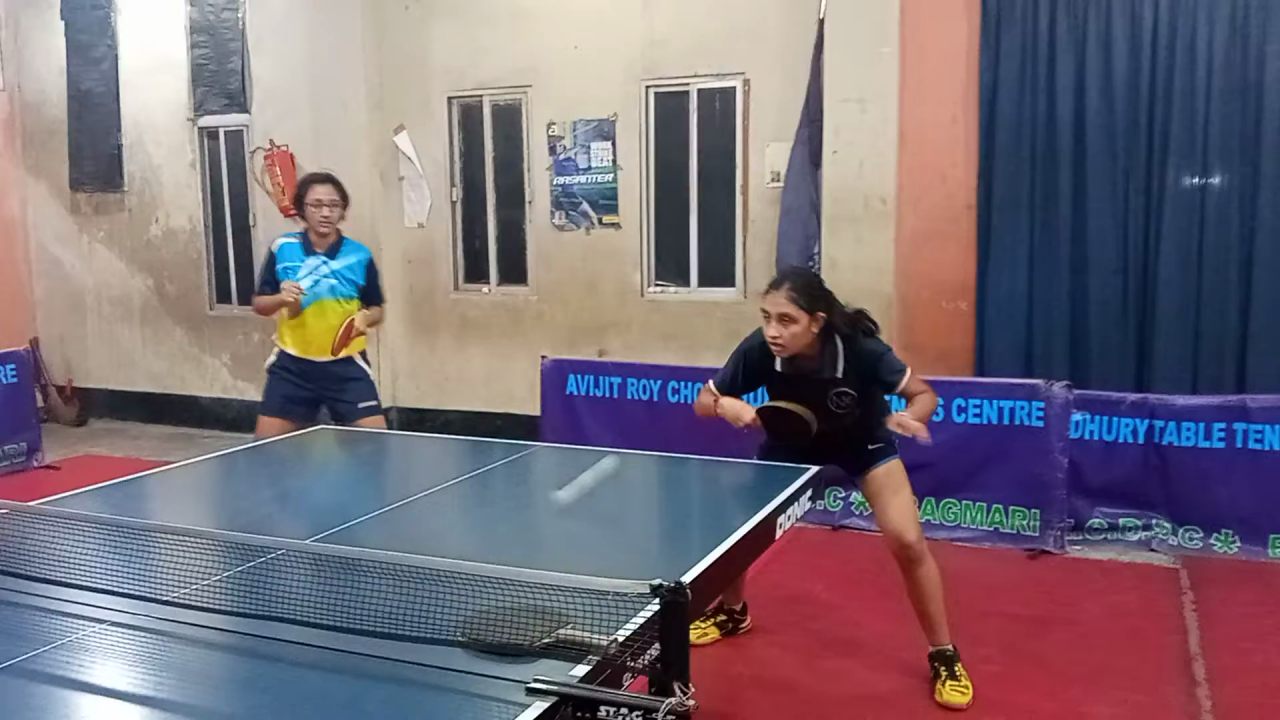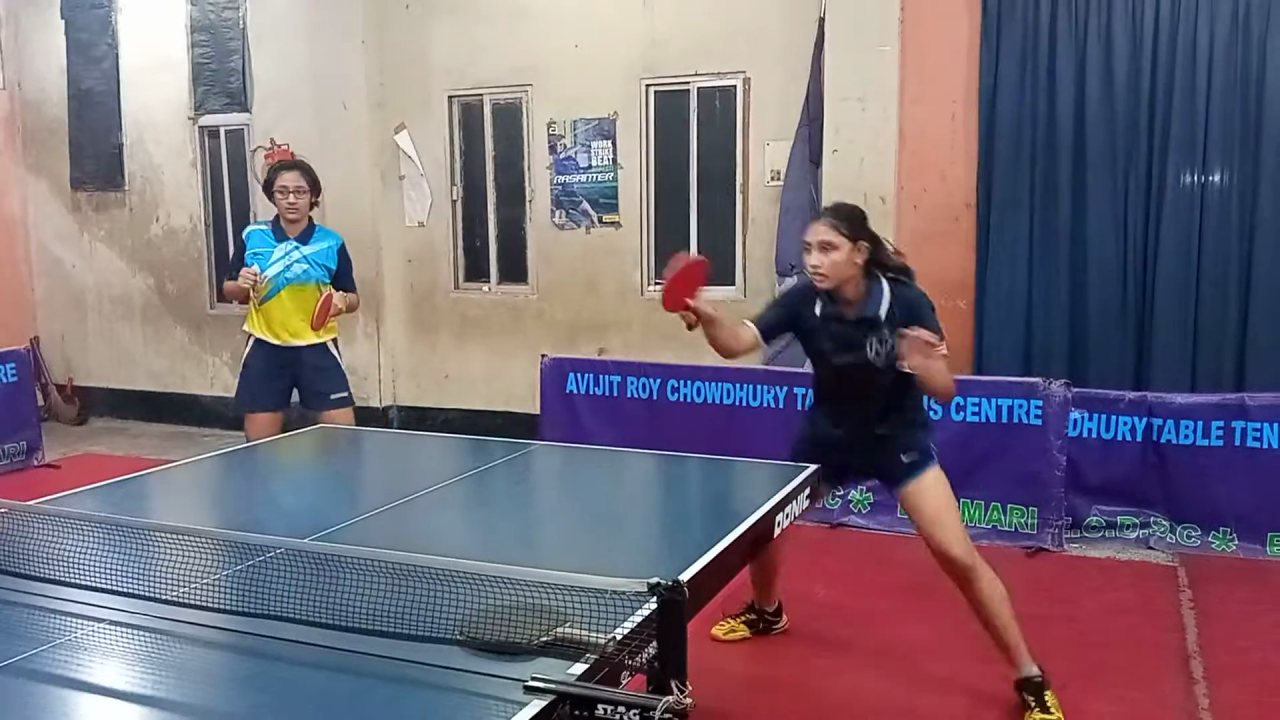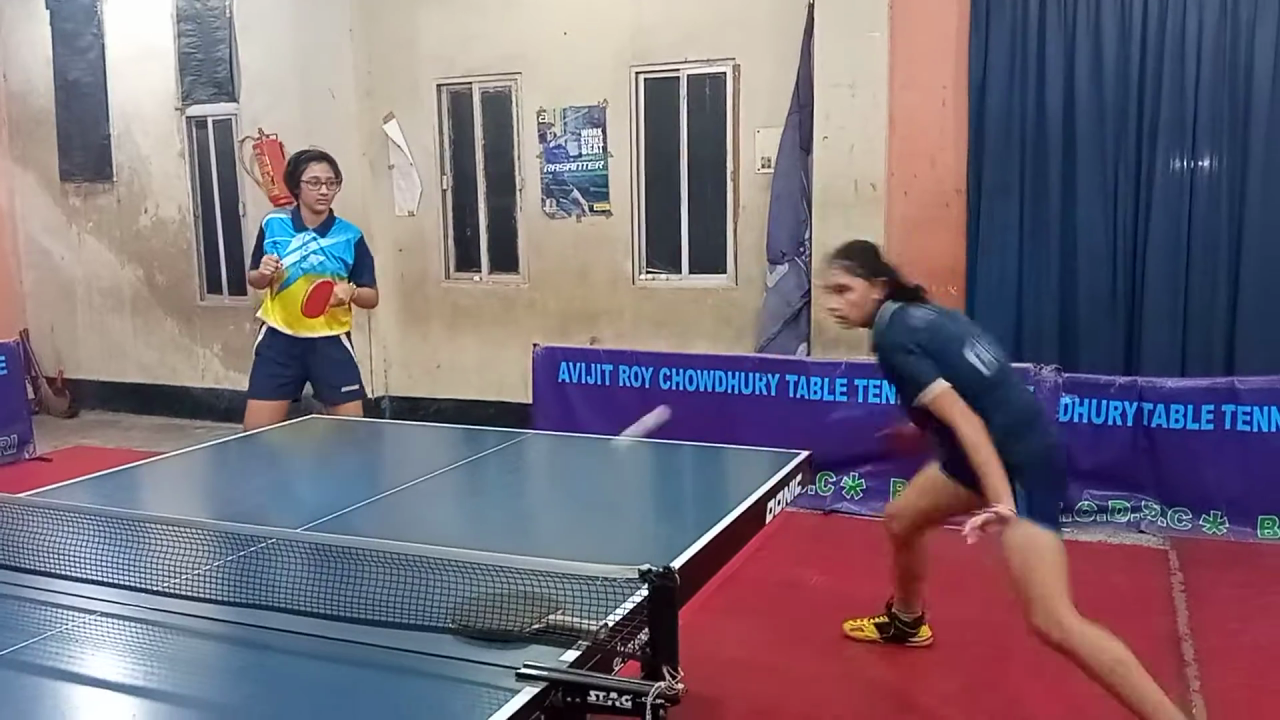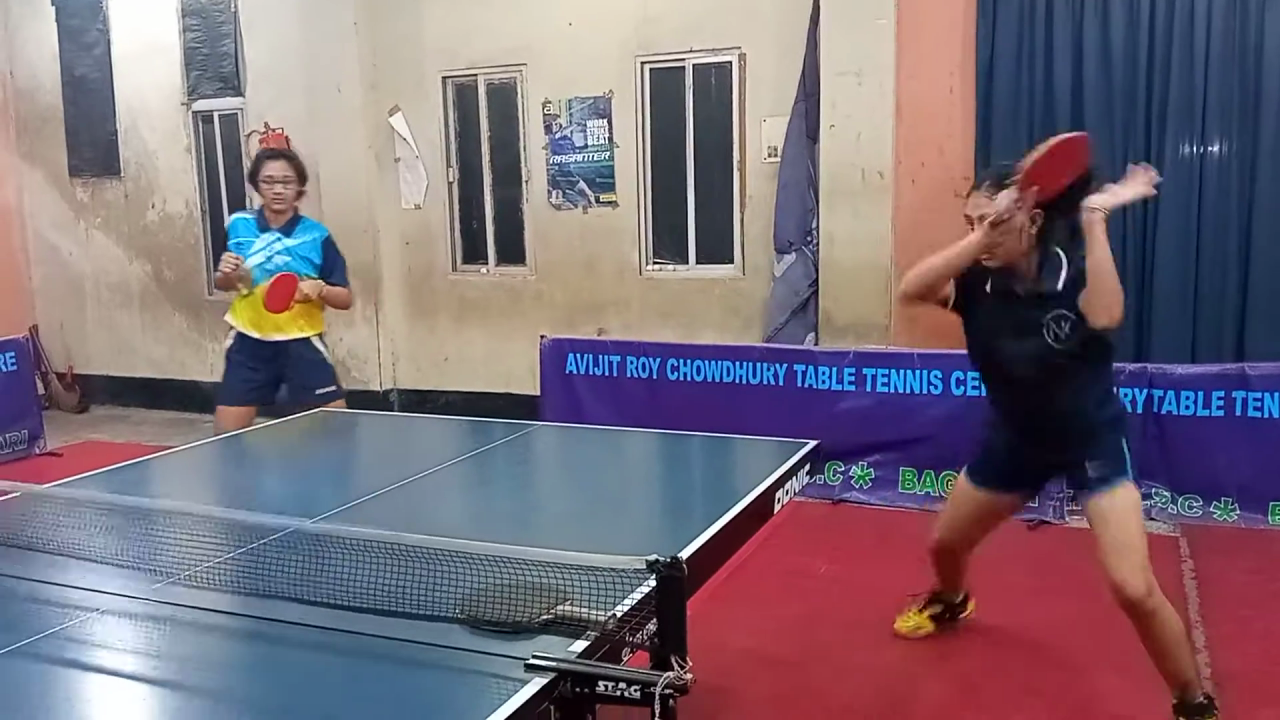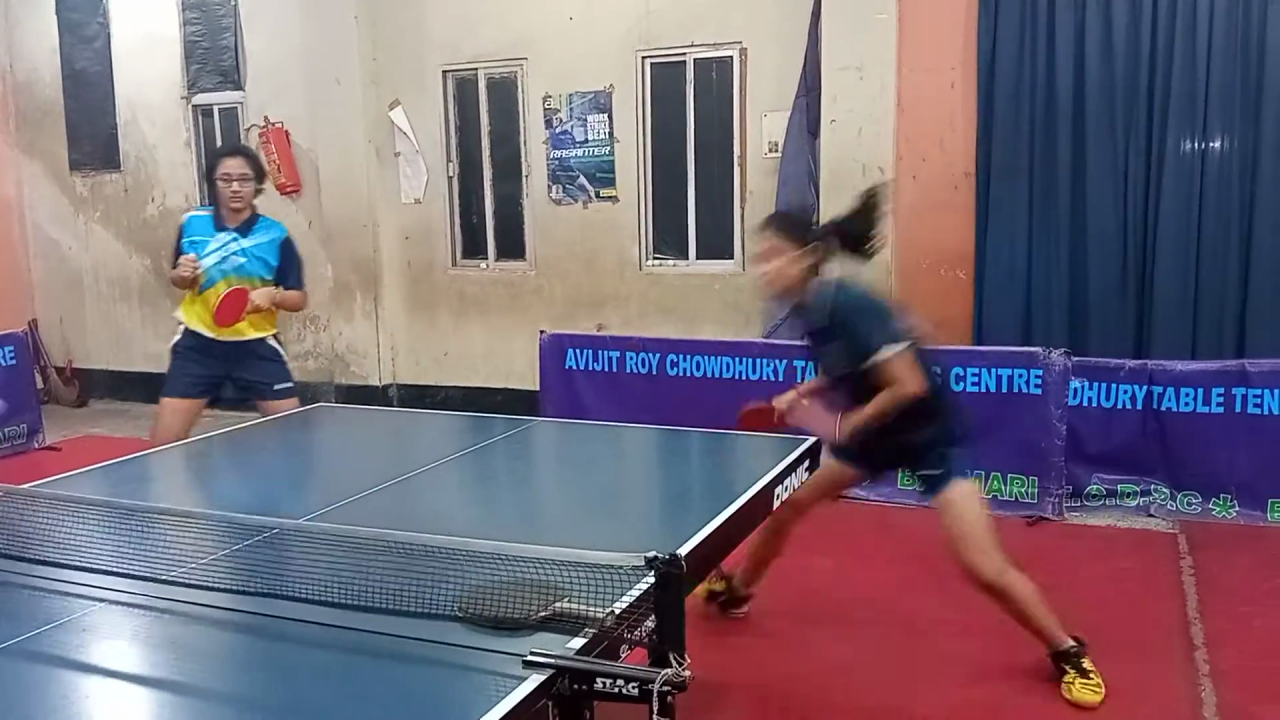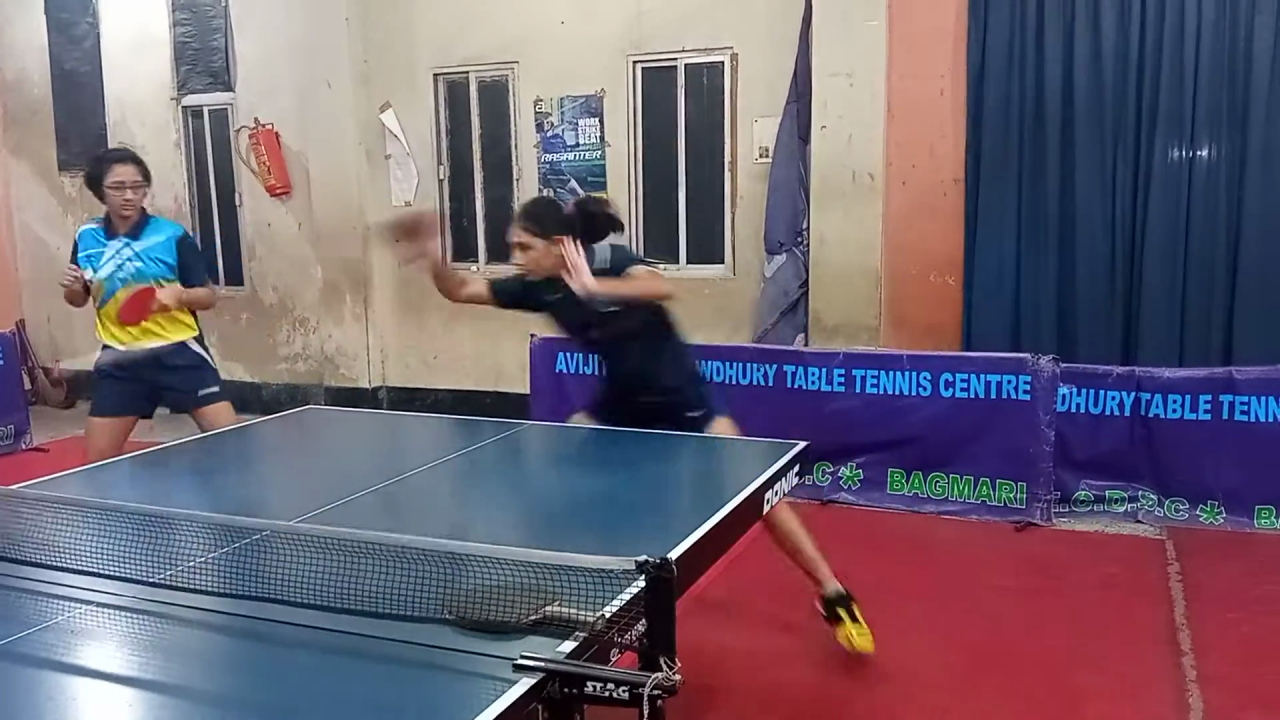
dt=0.4s
person 1, frame 1
left shoulder: (862, 349)
right shoulder: (758, 351)
left elbow: (923, 393)
right elbow: (706, 401)
left wrist: (911, 417)
right wrist: (726, 408)
left hip: (865, 442)
right hip: (793, 442)
left knee: (907, 541)
left ankle: (944, 655)
right ankle: (731, 611)
person 1, frame 2
left shoulder: (906, 301)
right shoulder: (802, 302)
left elbow: (944, 390)
right elbow: (737, 342)
left wrist: (925, 365)
right wrist: (706, 318)
left hip: (900, 441)
right hip: (827, 440)
left knee: (958, 557)
right ankle: (765, 611)
person 1, frame 3
left shoulder: (893, 337)
right shoulder: (915, 320)
left elbow: (967, 422)
left wrist: (1002, 505)
right wrist: (920, 428)
left hip: (1023, 464)
right hip: (998, 454)
left knee: (1054, 626)
right knee: (900, 522)
right ankle: (906, 620)
person 1, frame 4
left shoulder: (1078, 267)
right shoulder: (974, 279)
left elbow: (1105, 317)
right elbow: (911, 293)
left wrist: (1094, 218)
right wrist: (977, 241)
left hip: (1093, 445)
right hip: (1015, 442)
left knee: (1133, 591)
right knee: (943, 543)
right ankle: (950, 602)
person 1, frame 5
left shoulder: (844, 305)
right shoulder: (813, 311)
left elbow: (910, 384)
left wrist: (852, 424)
right wrist: (797, 396)
left hip: (928, 437)
right hip: (867, 432)
left knee: (984, 571)
right knee: (784, 505)
left ankle: (1067, 653)
right ankle: (732, 589)
person 1, frame 6
left shoulder: (613, 260)
right shoulder: (532, 284)
left elbow: (660, 288)
right elbow: (466, 292)
left wrist: (592, 285)
right wrist: (432, 254)
left hip: (679, 396)
right hip: (621, 399)
left ankle: (834, 596)
person 2, frame 1
left shoulder: (360, 257)
right shoulder: (282, 250)
left elbow: (377, 310)
right elbow: (259, 305)
left wrist: (365, 318)
right wrist: (281, 299)
left hip: (346, 365)
right hip: (293, 364)
person 2, frame 2
left shoulder: (331, 243)
right shoulder: (252, 237)
left elbow: (353, 299)
right elbow: (230, 293)
left wrist: (342, 300)
right wrist: (240, 285)
left hip: (318, 350)
right hip: (266, 350)
person 2, frame 3
left shoulder: (350, 237)
right shoulder: (272, 225)
left elbow: (372, 298)
right elbow: (254, 281)
left wrist: (351, 291)
right wrist: (262, 274)
left hip: (330, 343)
right hip: (279, 340)
right knee: (256, 433)
person 2, frame 4
left shoulder: (317, 236)
right shoulder: (237, 225)
left elbow: (345, 299)
right elbow: (220, 284)
left wrist: (319, 288)
right wrist: (225, 275)
left hip: (302, 345)
right hip: (249, 346)
person 2, frame 5
left shoulder: (275, 236)
right shoulder: (193, 224)
left elbow: (299, 298)
right elbow: (174, 280)
left wrist: (273, 297)
right wrist: (182, 275)
left hip: (255, 346)
right hip: (198, 343)
right knee: (165, 440)
person 2, frame 6
left shoulder: (172, 237)
right shoulder: (87, 238)
left elbow: (209, 296)
right elbow: (79, 300)
left wrist: (179, 294)
right wrist: (71, 288)
left hip: (179, 354)
right hip: (120, 361)
right knee: (97, 459)
